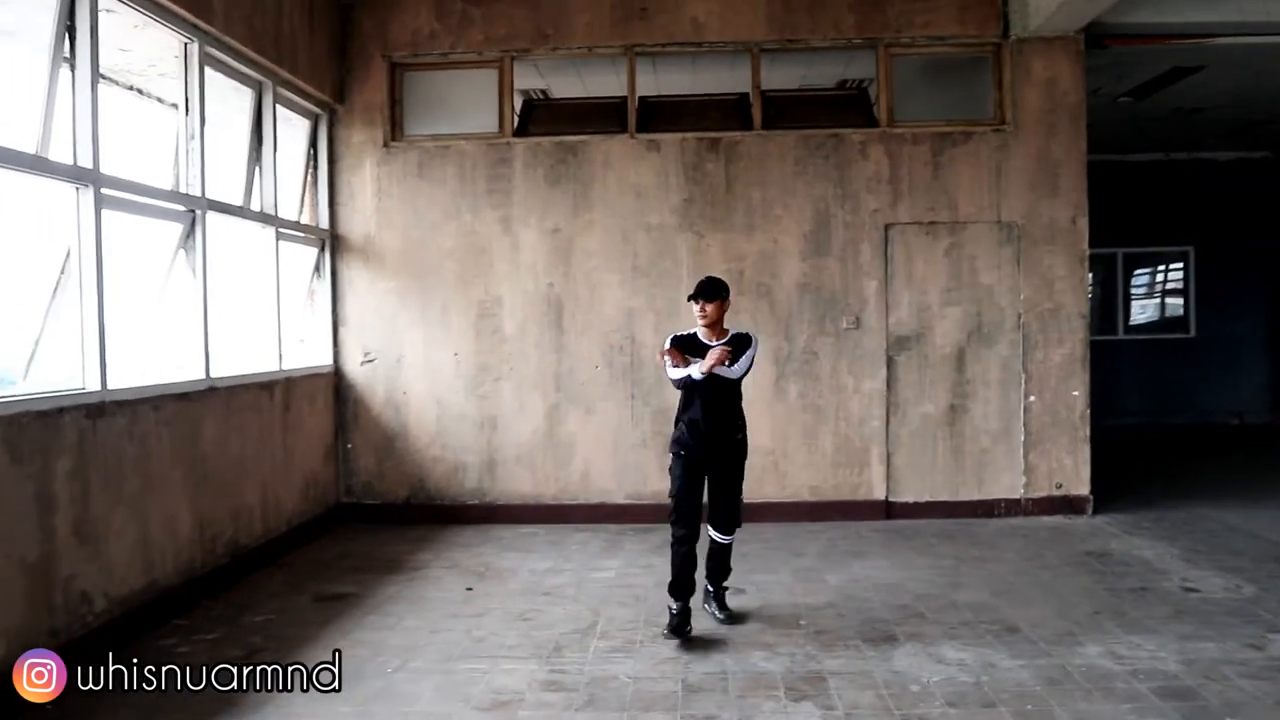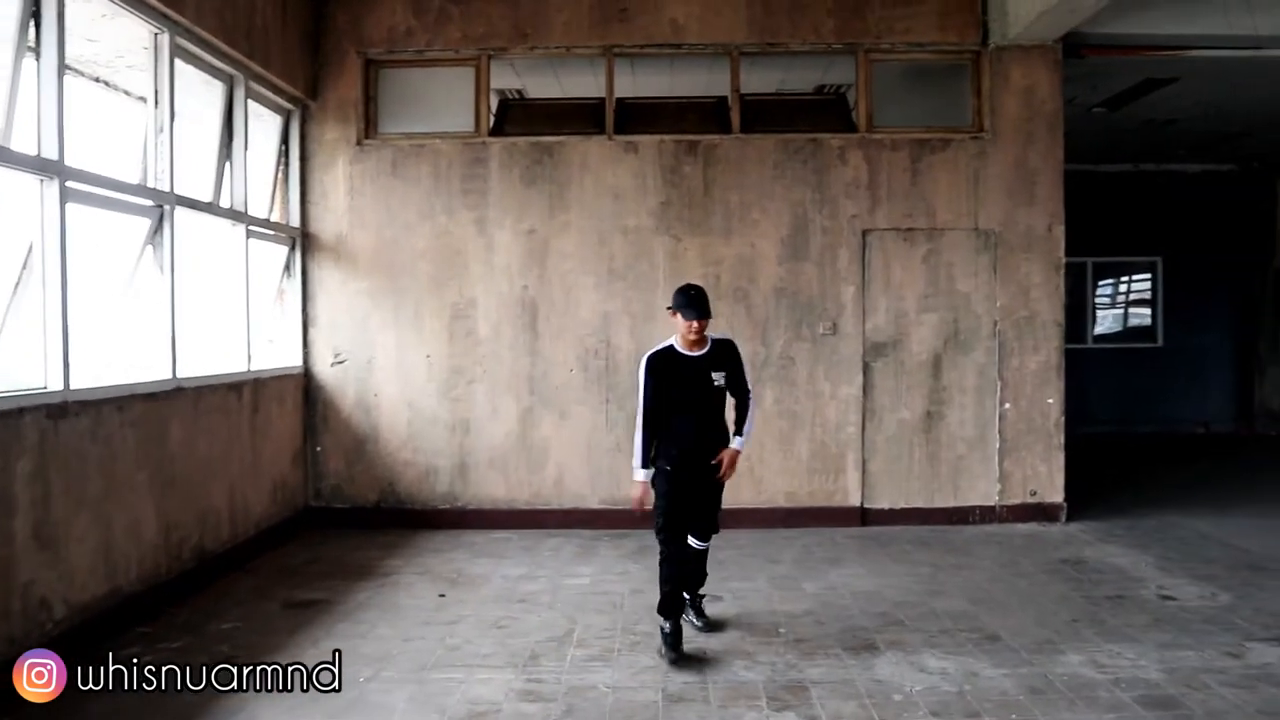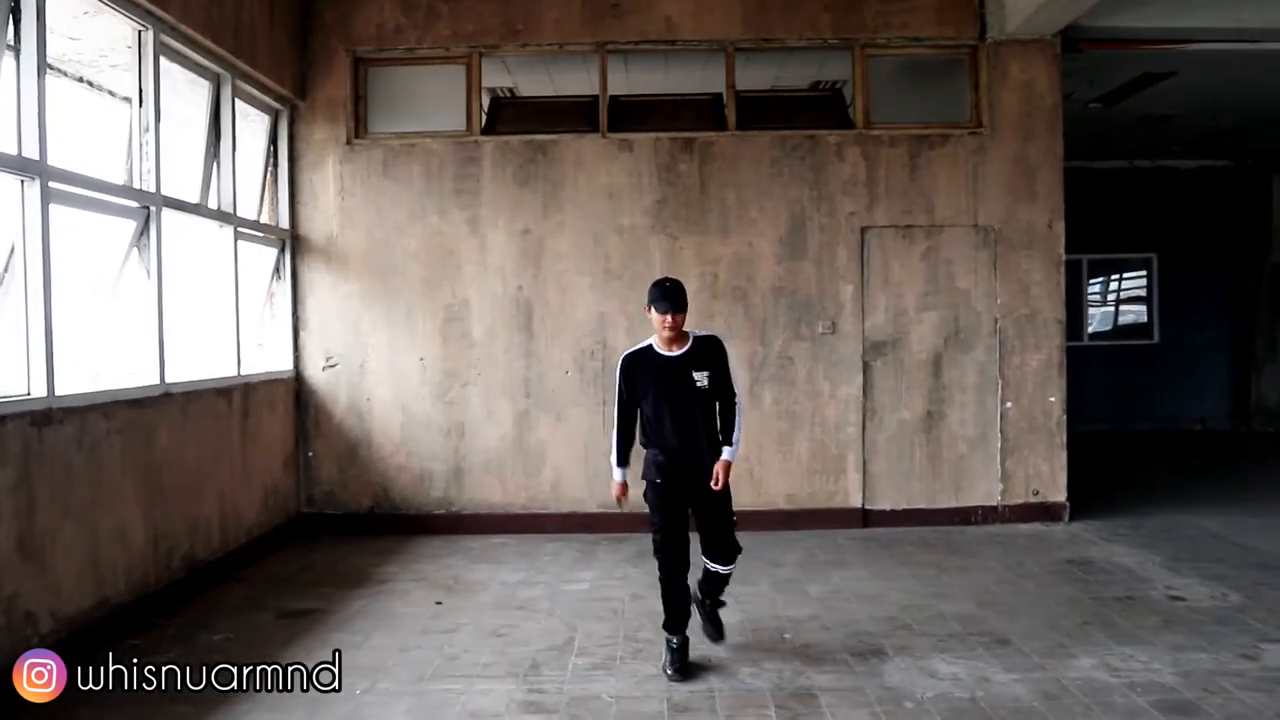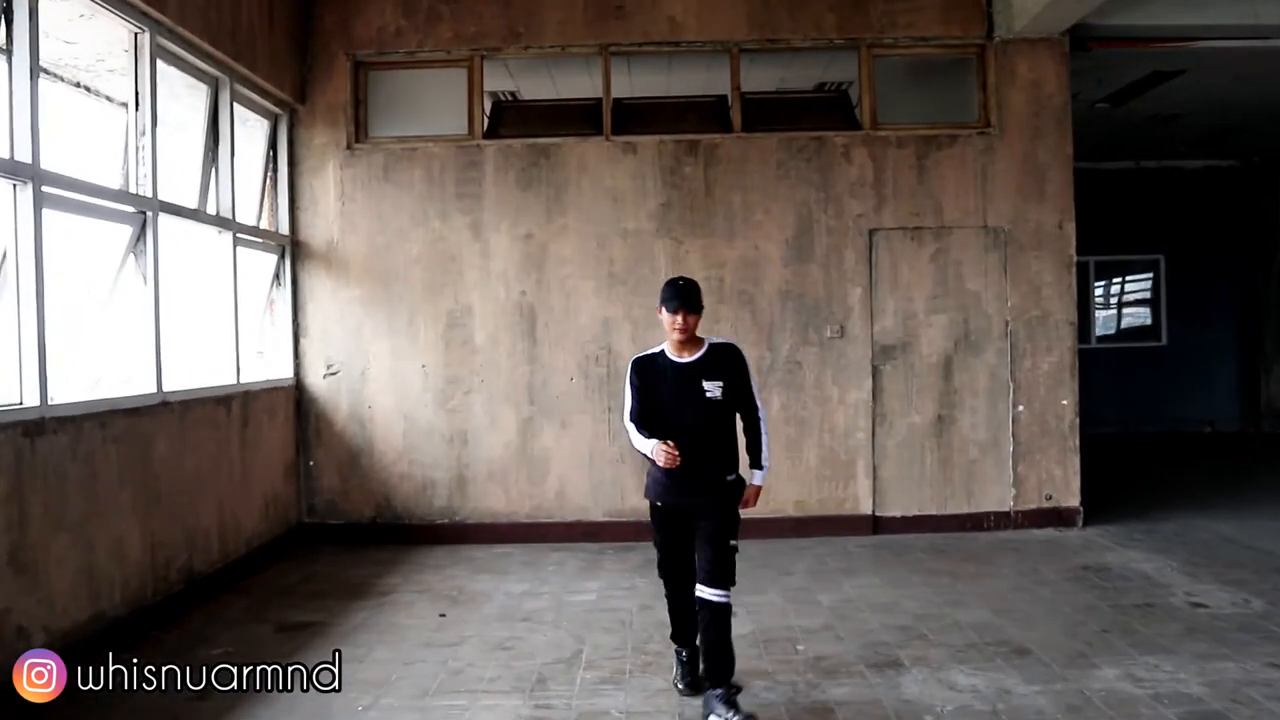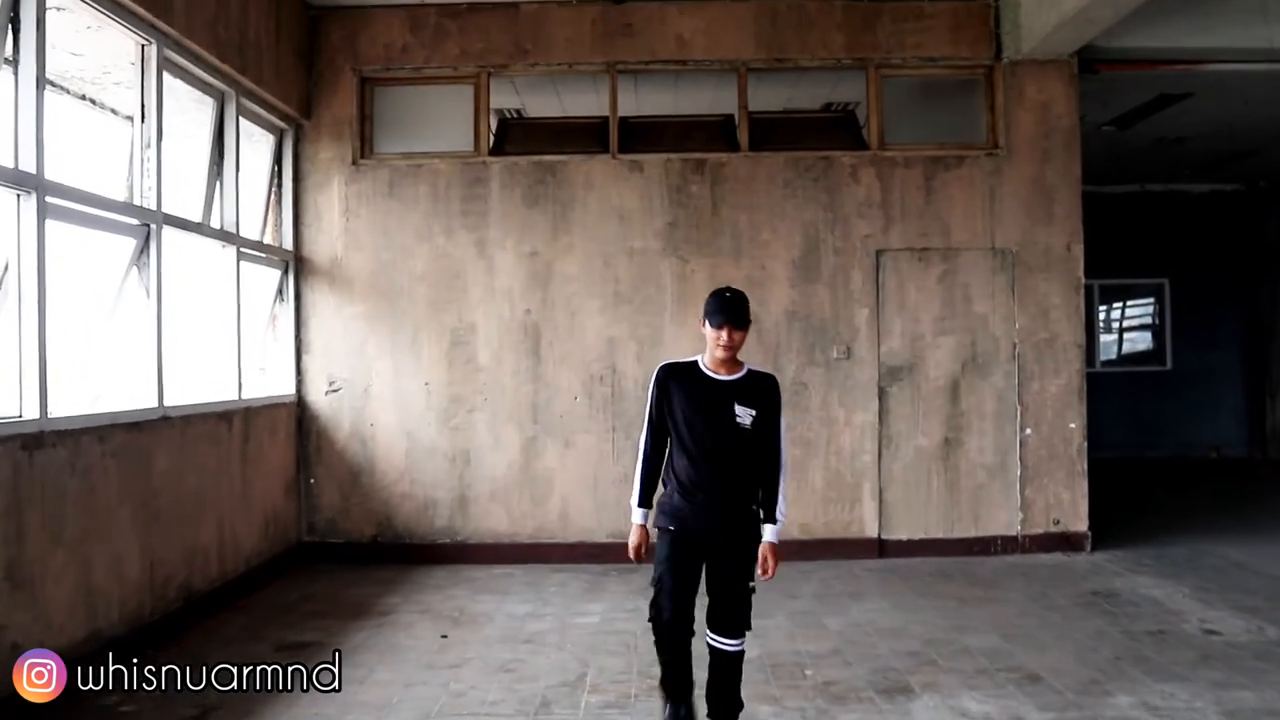
dt=0.4s
person 1, frame 1
left shoulder: (744, 343)
right shoulder: (678, 342)
left elbow: (734, 373)
right elbow: (676, 377)
left wrist: (689, 362)
right wrist: (705, 364)
left hip: (730, 447)
right hip: (688, 447)
left knee: (724, 526)
right knee: (684, 528)
left ankle: (714, 592)
right ankle: (679, 606)
person 1, frame 2
left shoulder: (726, 352)
right shoulder: (657, 360)
left elbow: (744, 399)
right elbow: (648, 417)
left wrist: (735, 445)
right wrist: (642, 473)
left hip: (713, 459)
right hip: (672, 461)
left knee: (702, 535)
right knee: (672, 542)
left ankle: (691, 598)
right ankle: (670, 623)
person 1, frame 3
left shoulder: (710, 349)
right shoulder: (633, 362)
left elbow: (730, 402)
right elbow: (624, 418)
left wrist: (727, 455)
right wrist: (620, 473)
left hip: (709, 469)
right hip: (663, 474)
left knee: (723, 552)
right knee: (671, 561)
left ankle: (707, 600)
right ankle: (675, 639)
person 1, frame 4
left shoulder: (728, 358)
right shoulder: (644, 367)
left elbow: (752, 416)
right elbow: (633, 422)
left wrist: (756, 475)
right wrist: (653, 446)
left hip: (717, 491)
right hip: (667, 493)
left knee: (714, 587)
right knee: (677, 582)
right ankle: (685, 653)
person 1, frame 5
left shoulder: (763, 388)
right shoulder: (671, 378)
left elbow: (771, 463)
right elbow: (651, 448)
left wrist: (771, 531)
right wrist: (639, 517)
left hip: (737, 526)
right hip: (678, 521)
left knee: (729, 632)
right knee: (668, 624)
